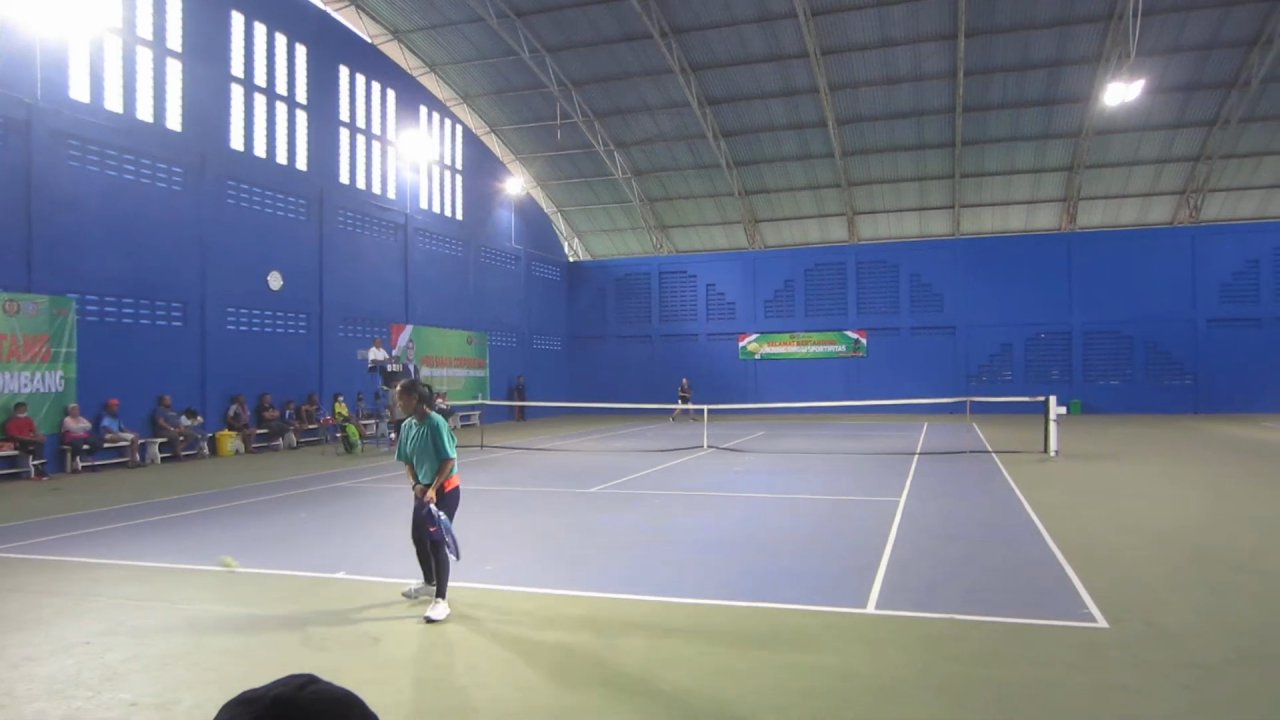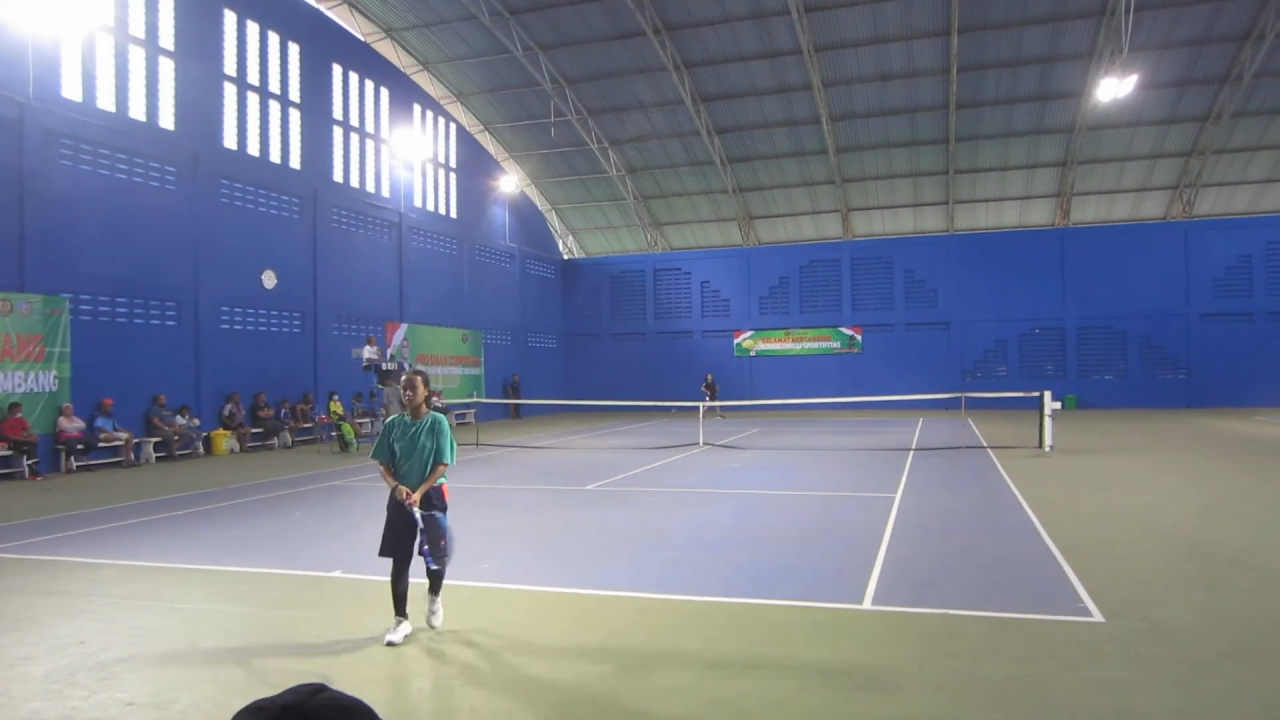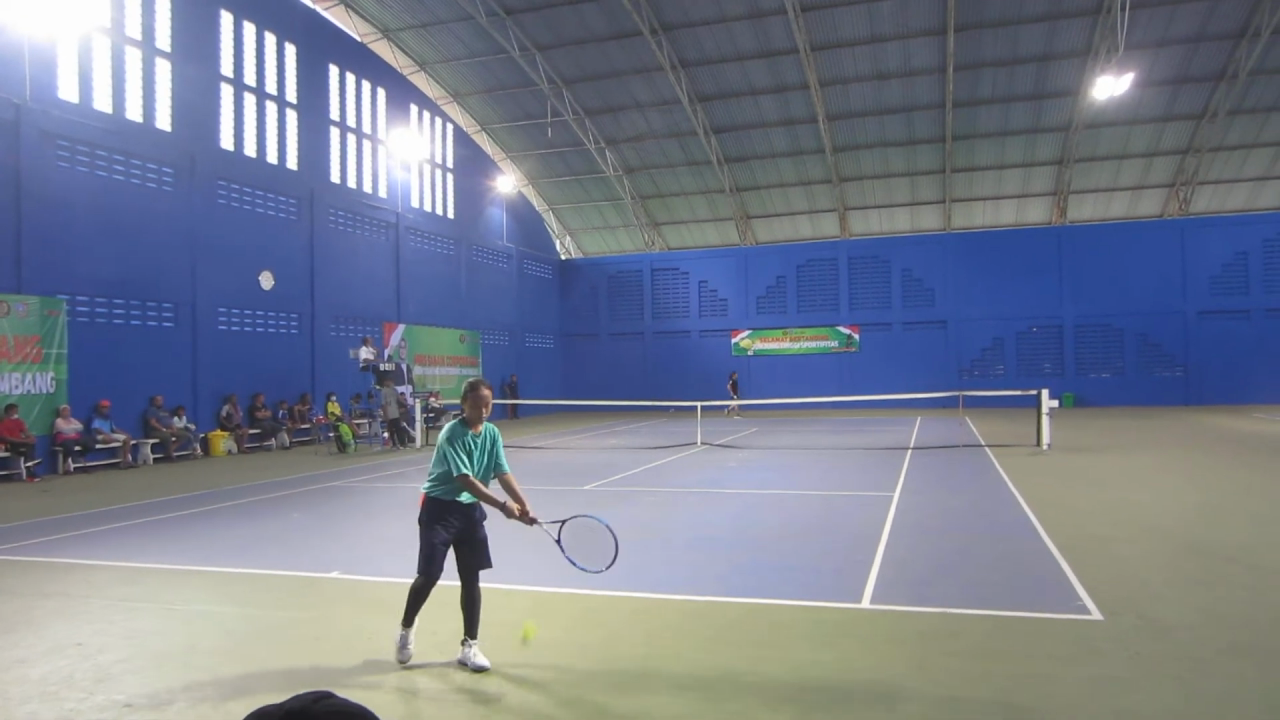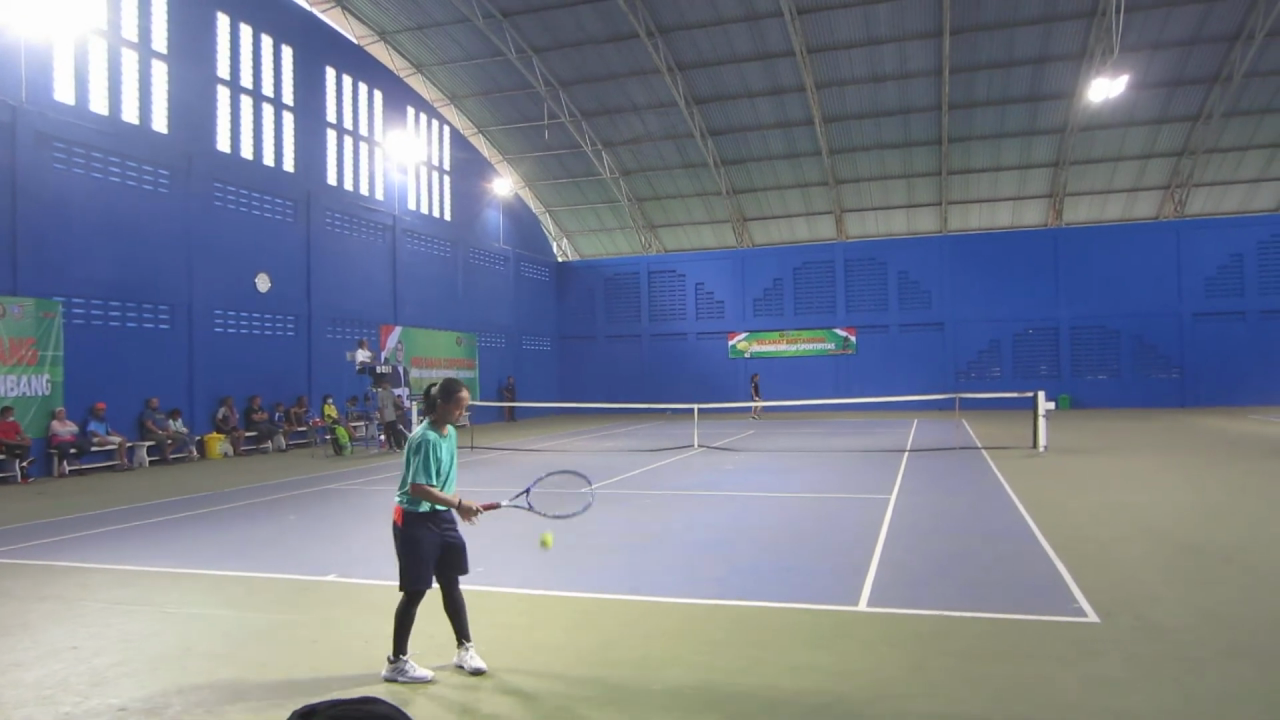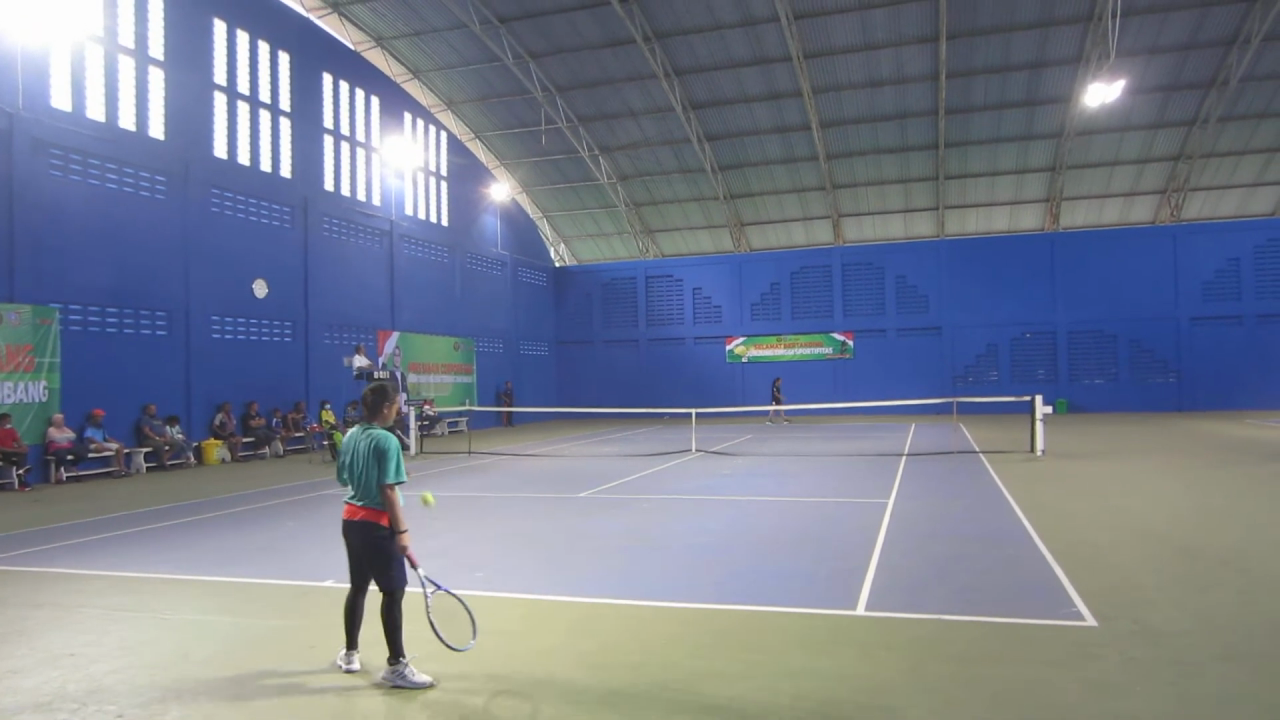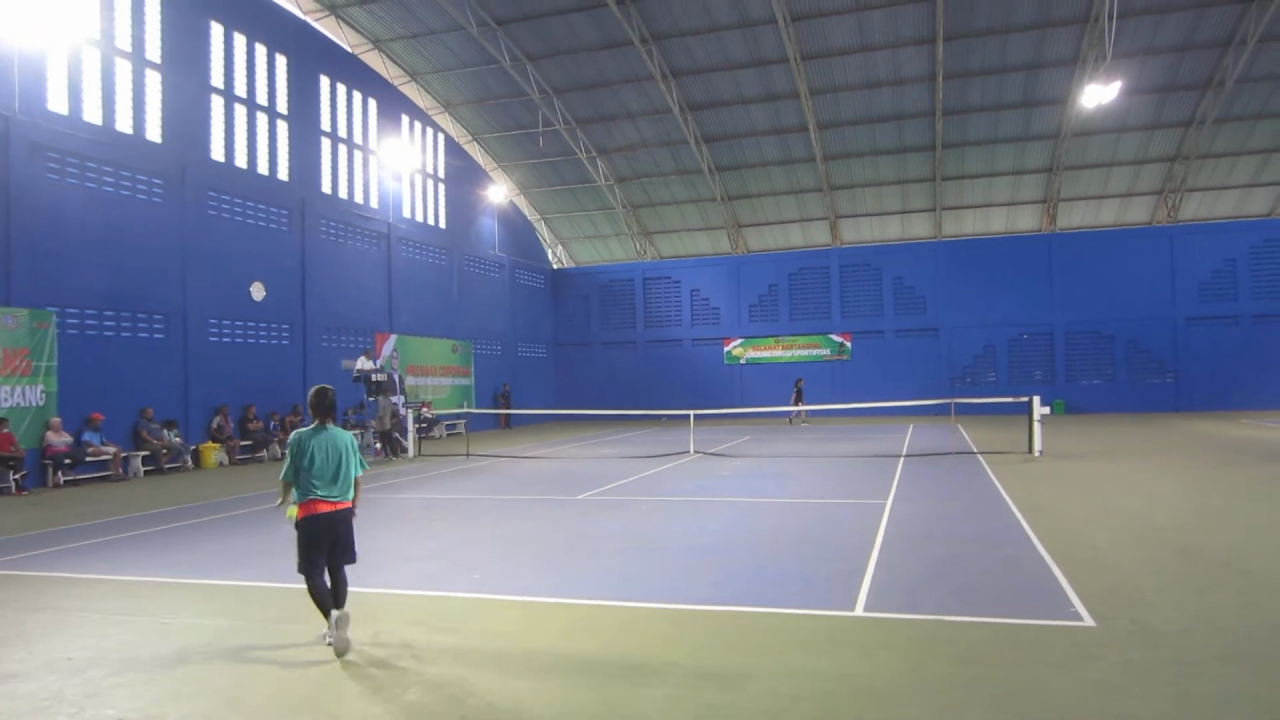
dt=0.7s
person 1, frame 1
left shoulder: (435, 422)
right shoulder: (407, 426)
left elbow: (450, 460)
right elbow: (407, 461)
left wrist: (433, 488)
right wrist: (416, 485)
left hip: (444, 489)
right hip: (426, 489)
left knee: (435, 543)
right knee: (419, 539)
left ankle: (440, 601)
right ankle: (429, 583)
person 1, frame 2
left shoulder: (438, 422)
right shoulder: (393, 424)
left elbow: (442, 464)
right elbow: (384, 464)
left wrist: (418, 493)
right wrist: (398, 488)
left hip: (431, 496)
right hip: (400, 499)
right knee: (400, 561)
left ankle: (434, 596)
right ankle: (401, 620)
person 1, frame 3
left shoulder: (492, 433)
right shoulder: (452, 434)
left elbow: (503, 473)
right elbow: (466, 479)
left wrist: (523, 505)
right wrist: (503, 505)
left hip: (470, 510)
right hip: (439, 509)
left knee: (471, 579)
right knee: (428, 576)
left ankle: (469, 645)
right ankle: (406, 630)
person 1, frame 4
left shoulder: (449, 434)
right shoulder: (425, 439)
right elbow: (418, 488)
left wrist: (455, 505)
right wrist: (458, 504)
left hip: (439, 518)
right hip: (415, 521)
left knee: (451, 584)
right knee: (415, 591)
left ankle: (465, 649)
right ankle: (397, 662)
person 1, frame 5
left shoulder: (351, 436)
right shoulder: (385, 440)
right elbow: (388, 490)
right wrist: (402, 531)
left hip: (351, 518)
right hip: (375, 521)
left knee: (358, 586)
right knee: (393, 591)
left ankle: (350, 653)
right ankle: (396, 665)
person 1, frame 6
left shoulder: (299, 438)
right shoulder: (347, 438)
left elbow: (289, 480)
right elbow: (357, 480)
left wrist: (284, 498)
right wrist: (350, 505)
left hip: (312, 513)
right hip: (342, 512)
left knee: (313, 574)
right knee: (337, 569)
left ankle: (334, 616)
right ankle: (335, 626)
